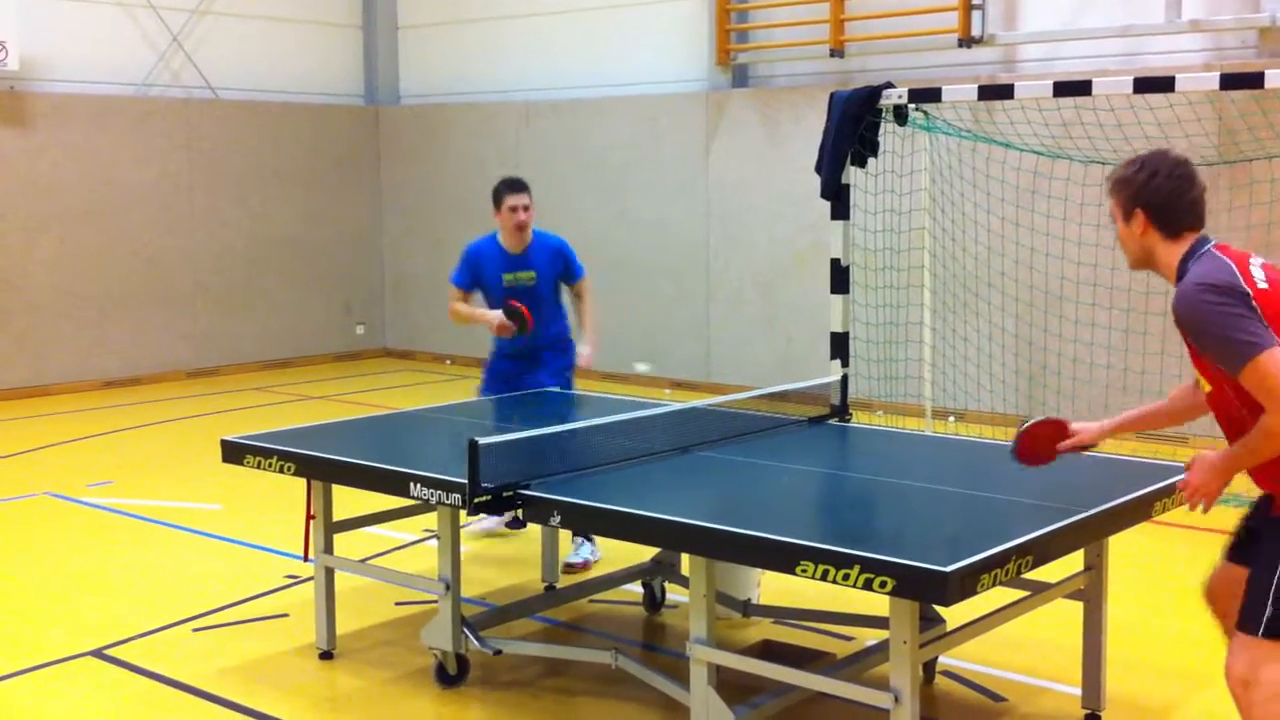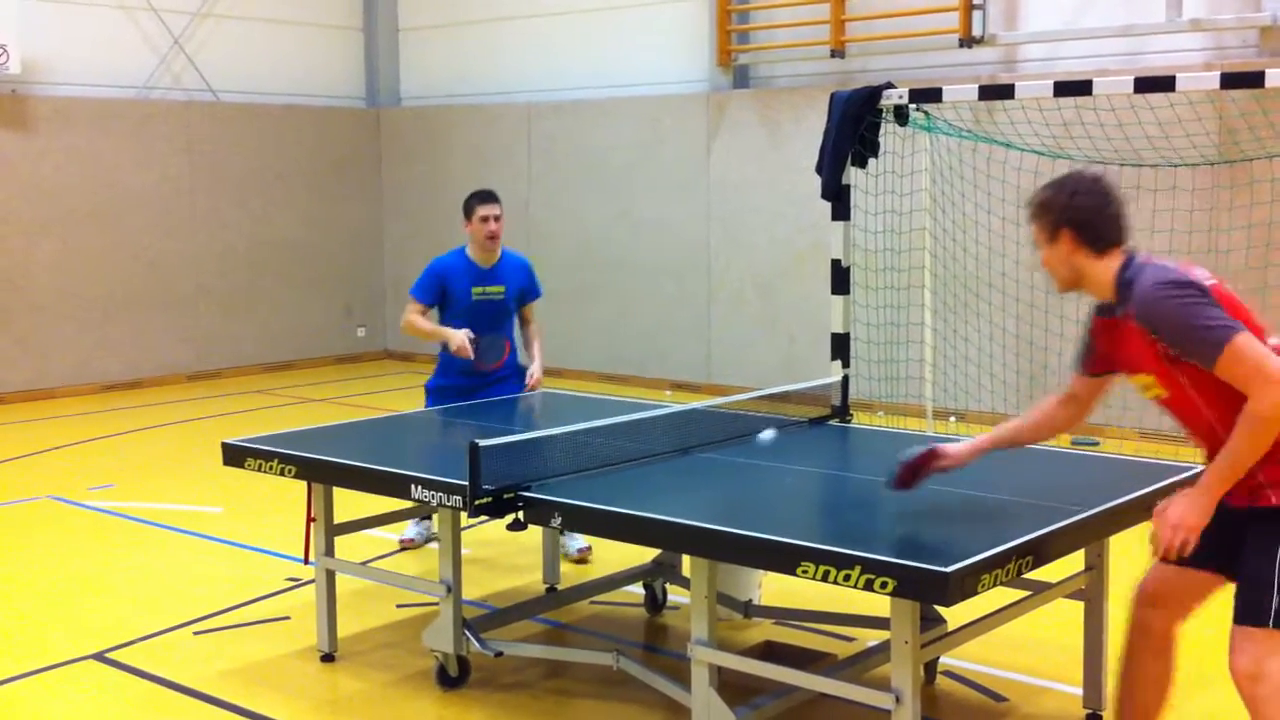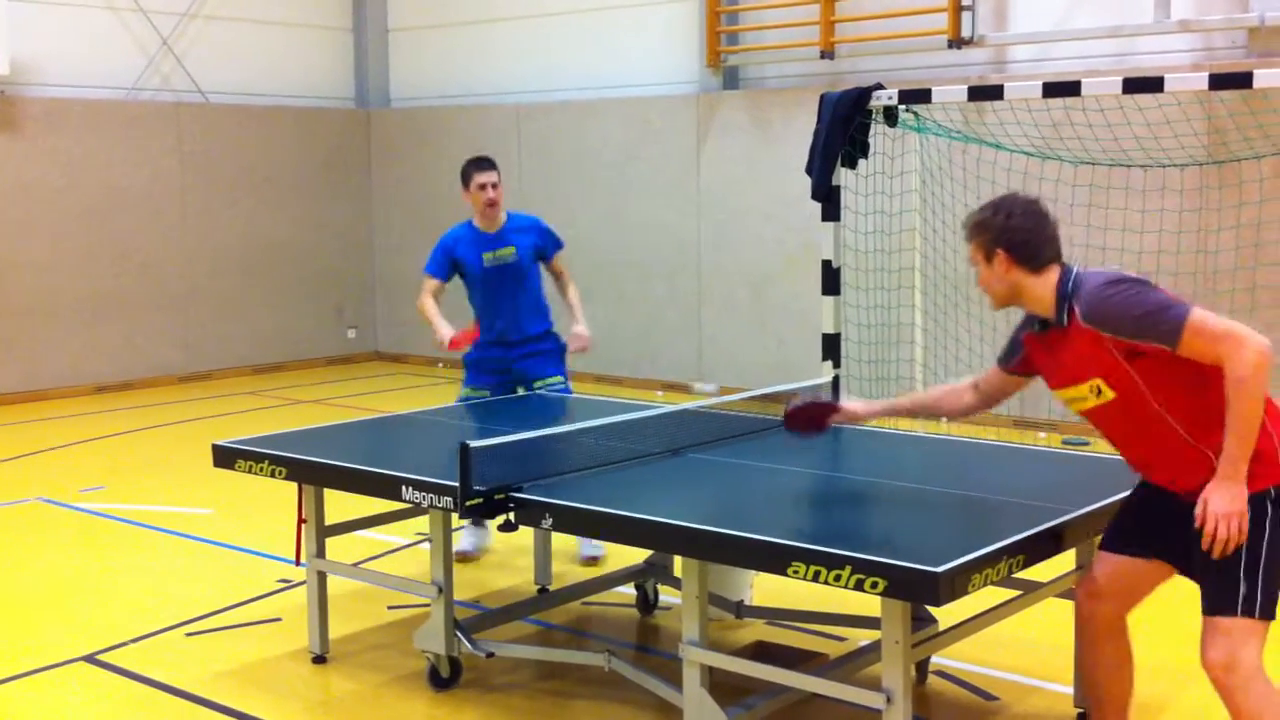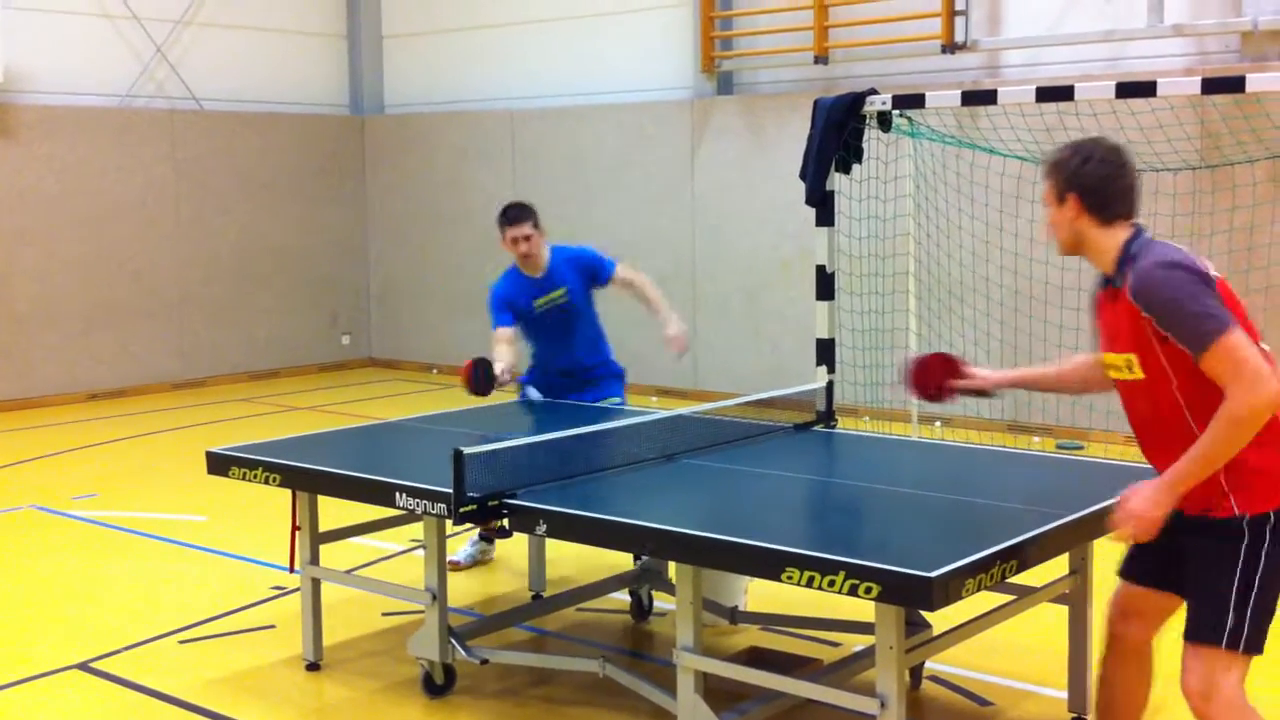
dt=0.3s
person 1, frame 1
left shoulder: (1203, 295)
right shoulder: (1222, 272)
right elbow: (1207, 392)
left wrist: (1221, 466)
right wrist: (1104, 428)
right knee: (1226, 594)
person 1, frame 2
left shoulder: (1160, 297)
right shoulder: (1111, 319)
right elbow: (1069, 404)
left wrist: (1202, 496)
right wrist: (975, 446)
right knee: (1153, 605)
person 1, frame 3
left shoulder: (1107, 301)
right shoulder: (1036, 334)
right elbow: (977, 392)
left wrist: (1227, 481)
right wrist: (875, 408)
right hip: (1171, 483)
left knee: (1229, 662)
right knee: (1097, 600)
person 1, frame 4
left shoulder: (1159, 276)
right shoulder: (1112, 288)
right elbow: (1113, 369)
left wrist: (1164, 490)
right wrist: (1004, 378)
right hip: (1195, 494)
right knee: (1128, 620)
person 2, frame 1
left shoulder: (556, 249)
right shoulder: (477, 254)
left elbow: (581, 294)
right elbow: (455, 306)
left wrist: (587, 342)
right wrist: (486, 317)
left hip: (553, 361)
right hip: (507, 362)
left ankle: (584, 538)
right ankle: (510, 511)
person 2, frame 2
left shoulder: (520, 268)
right shoulder: (442, 269)
left elbow: (528, 322)
right elbow: (409, 321)
left wrist: (536, 361)
right wrist: (447, 334)
left hip: (504, 379)
right hip: (453, 382)
left ankle: (565, 530)
right ankle: (426, 520)
person 2, frame 3
left shoulder: (531, 229)
right shoulder: (451, 242)
left elbow: (563, 275)
right elbow: (426, 295)
left wrist: (578, 320)
right wrist: (441, 326)
left hip: (539, 349)
right hip: (488, 354)
right ankle: (476, 525)
person 2, frame 4
left shoulder: (578, 259)
right shoulder: (505, 291)
left elbow: (634, 280)
right elbow: (504, 343)
left wrist: (669, 319)
right wrist: (501, 366)
left hip: (597, 378)
right hip: (545, 384)
right ankle: (485, 540)
